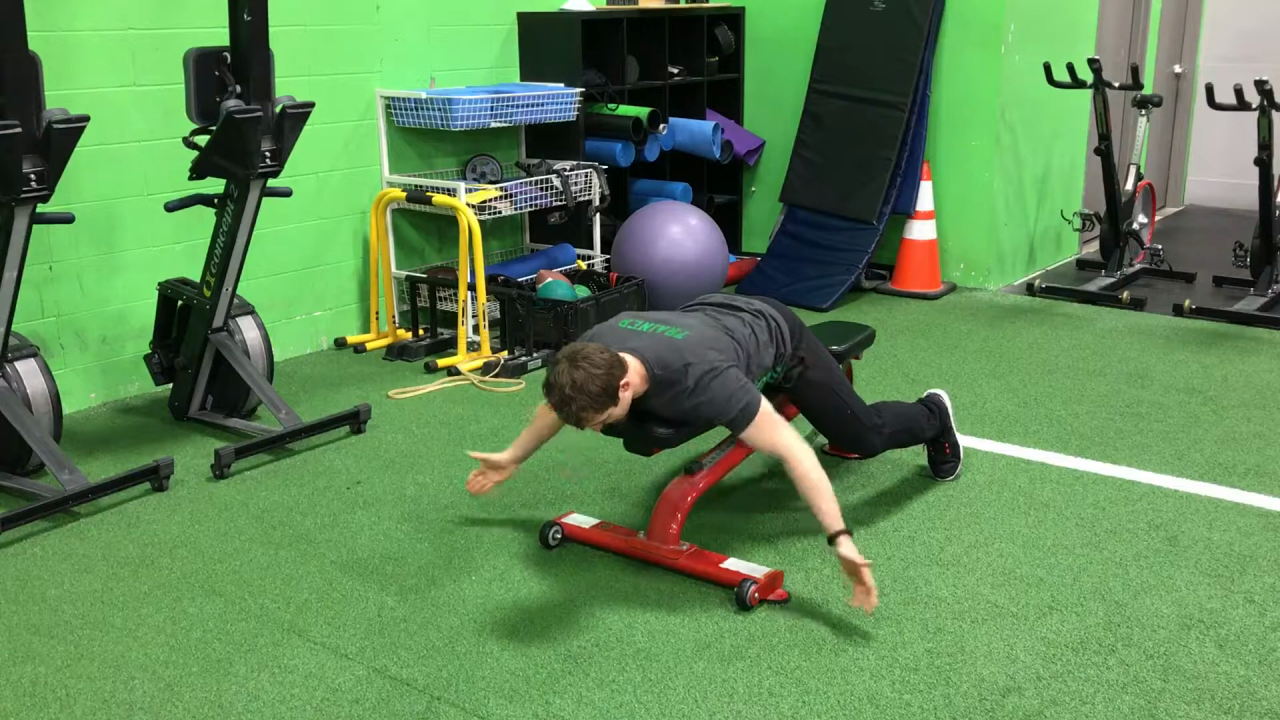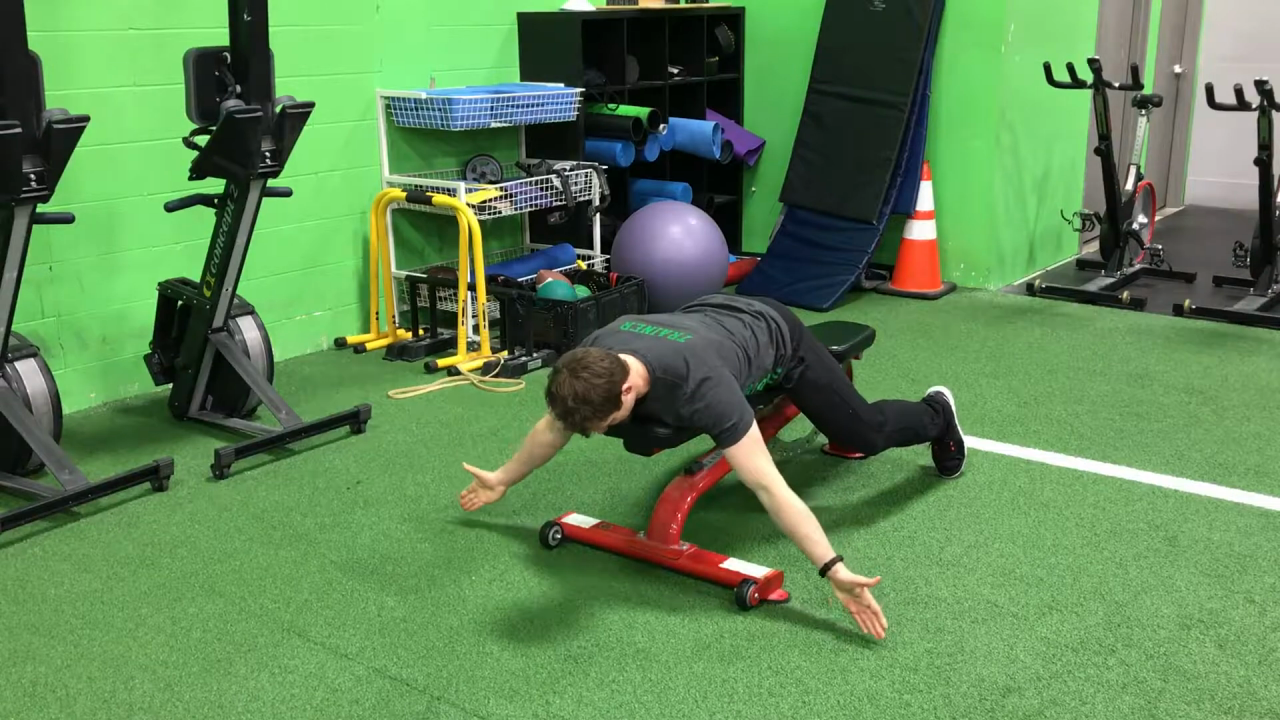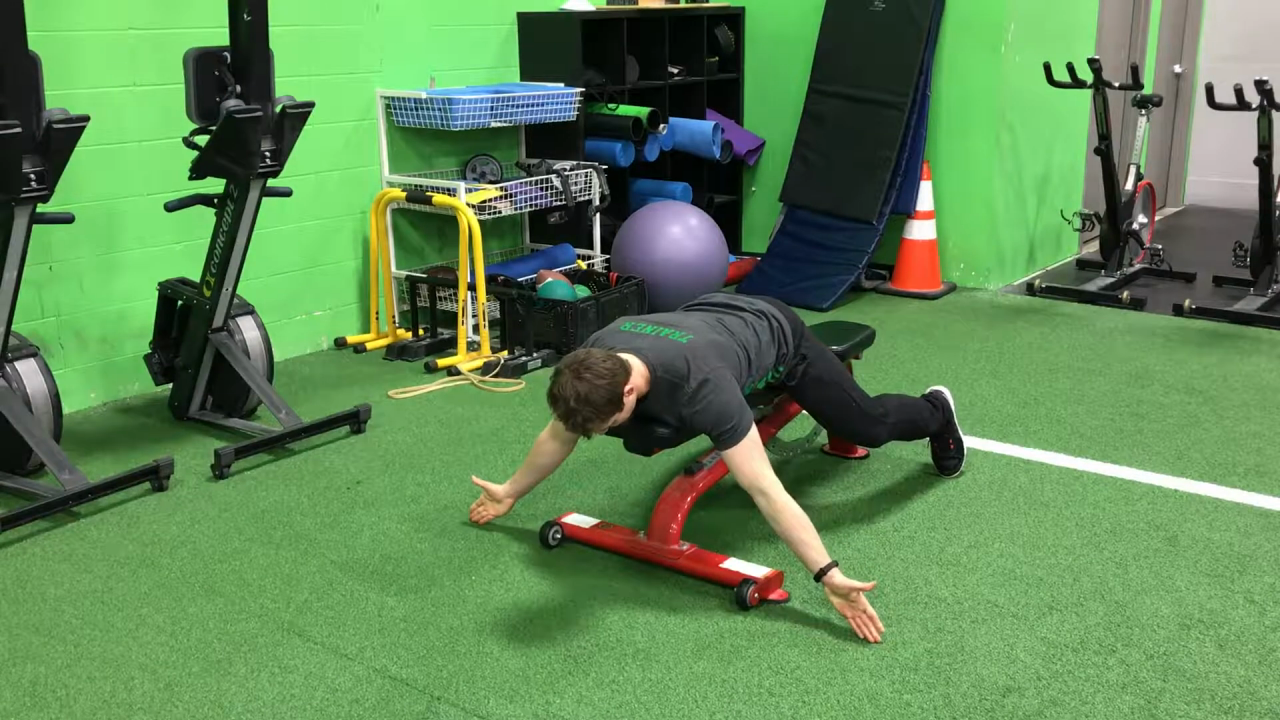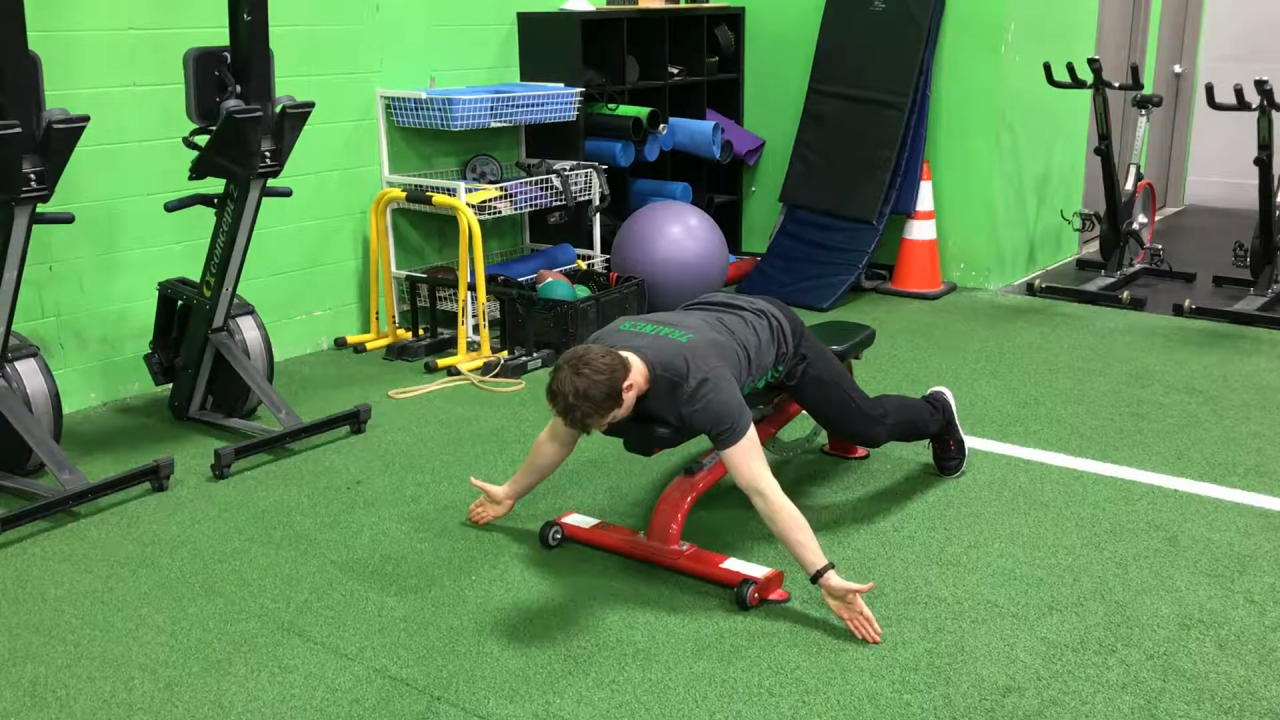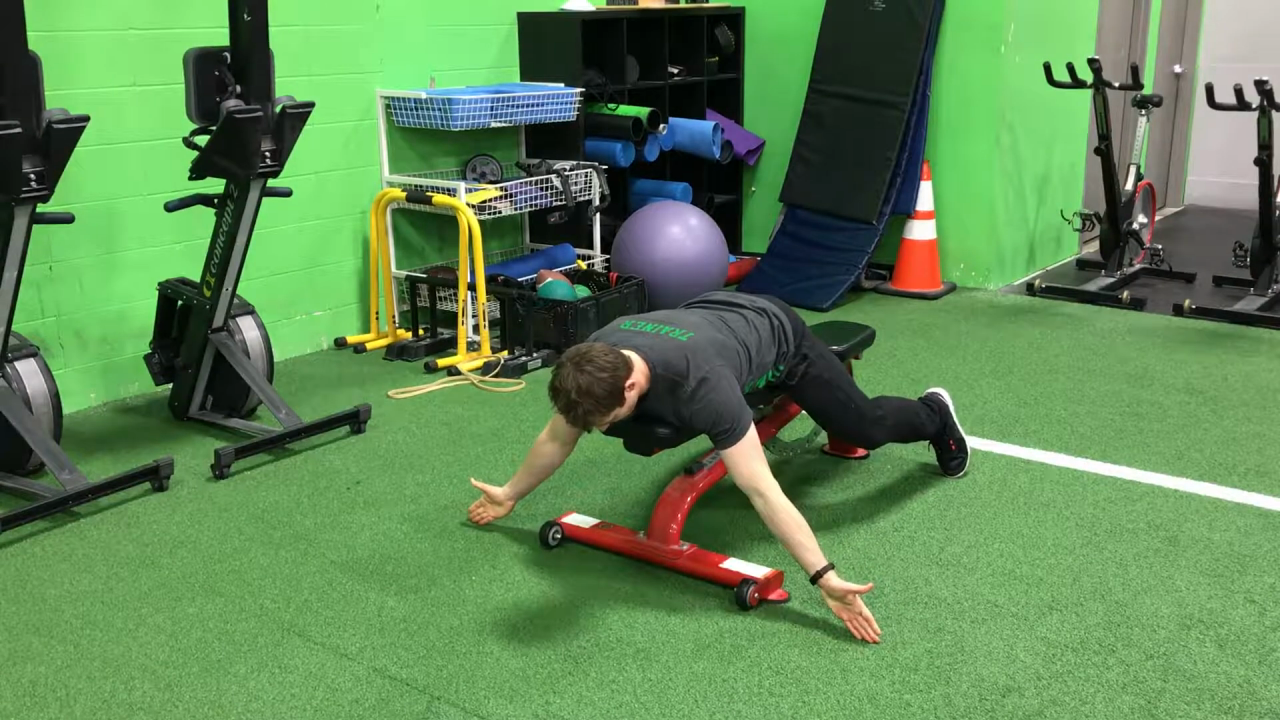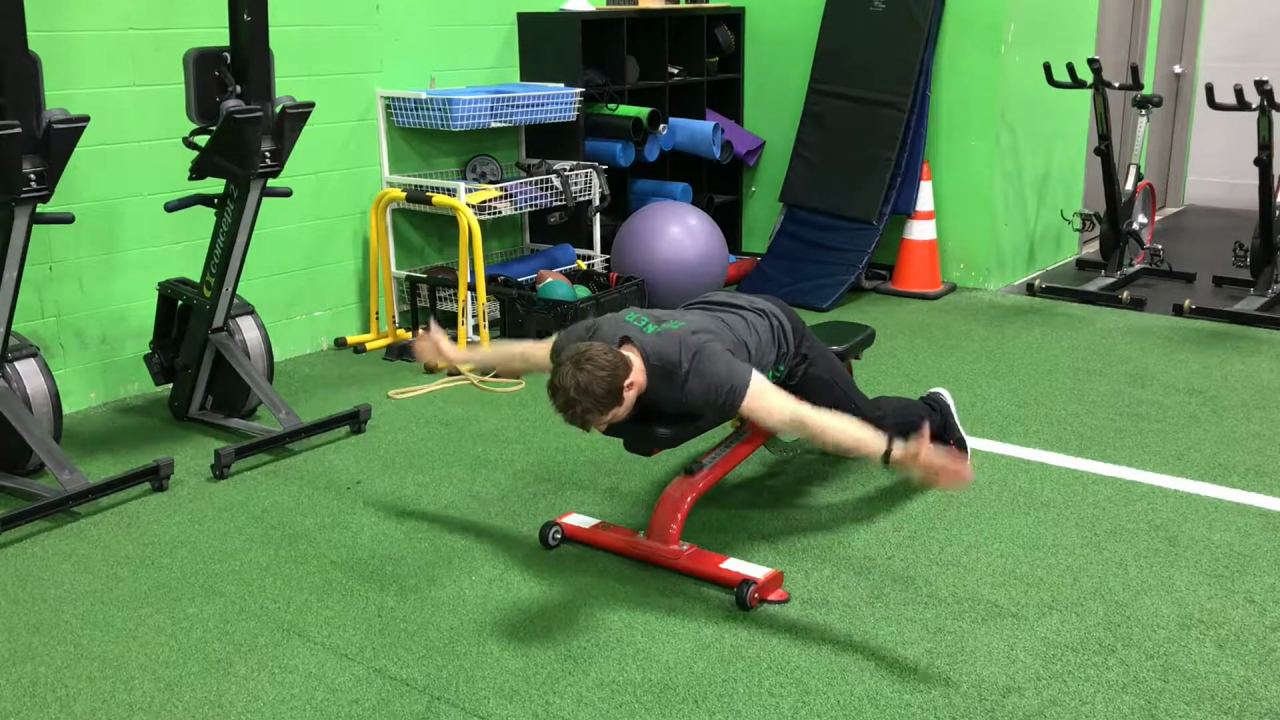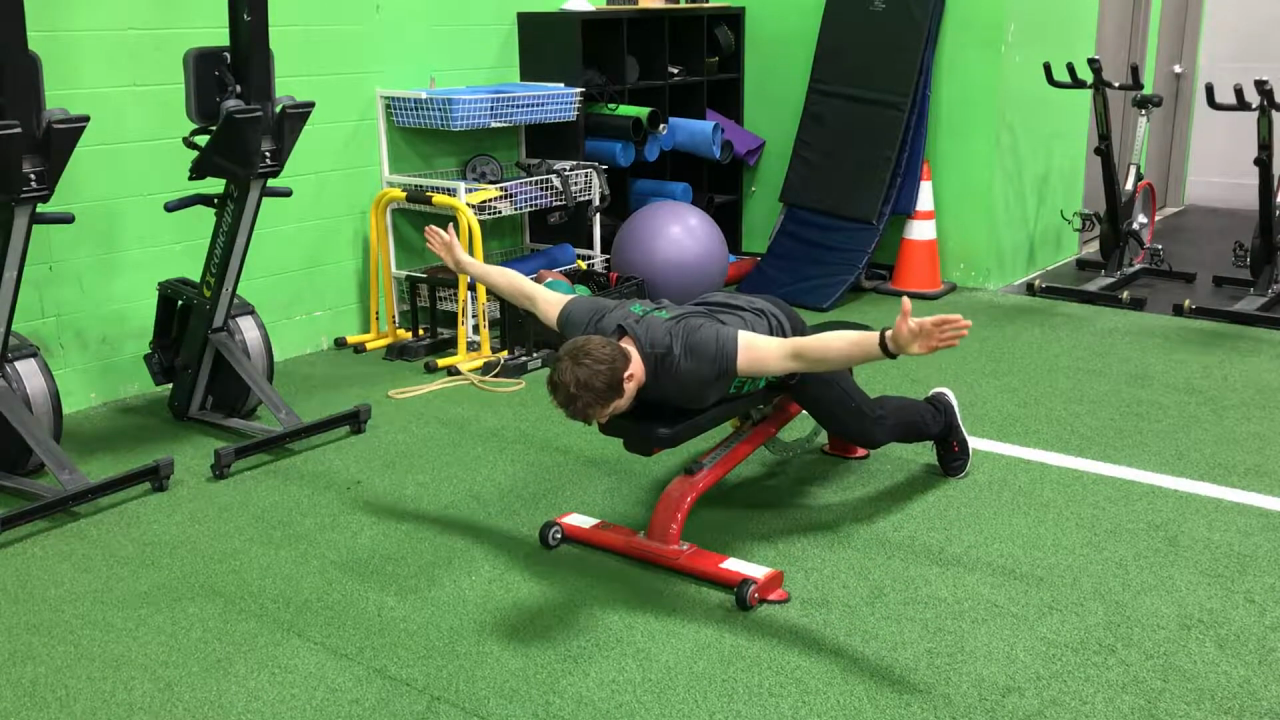
dt=0.4s
person 1, frame 1
left shoulder: (697, 381)
right shoulder: (589, 354)
left elbow: (792, 448)
right elbow: (558, 404)
left wrist: (839, 540)
right wrist: (511, 456)
left hip: (775, 336)
right hip: (717, 314)
left knee: (861, 434)
left ankle: (932, 417)
person 1, frame 2
left shoulder: (698, 387)
right shoulder: (591, 362)
left elbow: (767, 486)
right elbow: (554, 426)
left wrist: (834, 570)
right wrist: (502, 480)
left hip: (776, 337)
right hip: (718, 316)
left knee: (865, 431)
left ankle: (936, 415)
person 1, frame 3
left shoulder: (699, 388)
right shoulder: (591, 364)
left elbow: (765, 490)
right elbow: (558, 434)
left wrist: (829, 576)
right wrist: (510, 492)
left hip: (777, 335)
right hip: (718, 314)
left knee: (868, 424)
left ankle: (936, 414)
person 1, frame 4
left shoulder: (698, 386)
right shoulder: (591, 363)
left elbow: (762, 490)
right elbow: (557, 436)
left wrist: (825, 578)
right wrist: (509, 493)
left hip: (777, 335)
right hip: (718, 314)
left knee: (867, 424)
left ankle: (936, 413)
person 1, frame 5
left shoulder: (699, 385)
right shoulder: (592, 363)
left elbow: (762, 491)
right elbow: (556, 437)
left wrist: (825, 578)
right wrist: (510, 494)
left hip: (777, 334)
right hip: (718, 313)
left knee: (865, 425)
left ankle: (934, 416)
person 1, frame 6
left shoulder: (694, 370)
right shoulder: (591, 342)
left elbow: (800, 417)
right elbow: (528, 354)
left wrist: (894, 455)
right wrist: (458, 355)
left hip: (778, 343)
right hip: (718, 313)
left knee: (864, 416)
left ankle: (932, 414)
person 1, frame 7
left shoulder: (686, 355)
right shoulder: (590, 327)
left elbow: (799, 354)
right elbow: (532, 293)
left wrist: (891, 343)
right wrist: (465, 263)
left hip: (777, 334)
right hip: (721, 315)
left knee: (864, 426)
left ankle: (938, 417)
